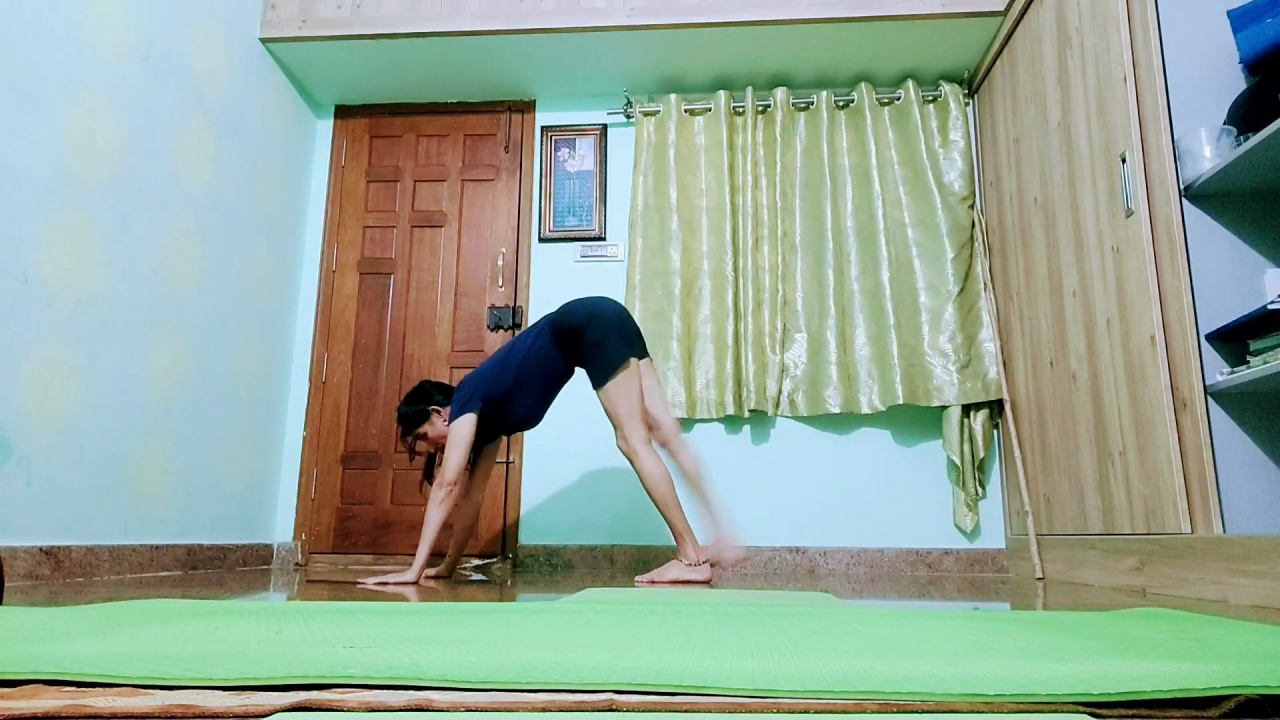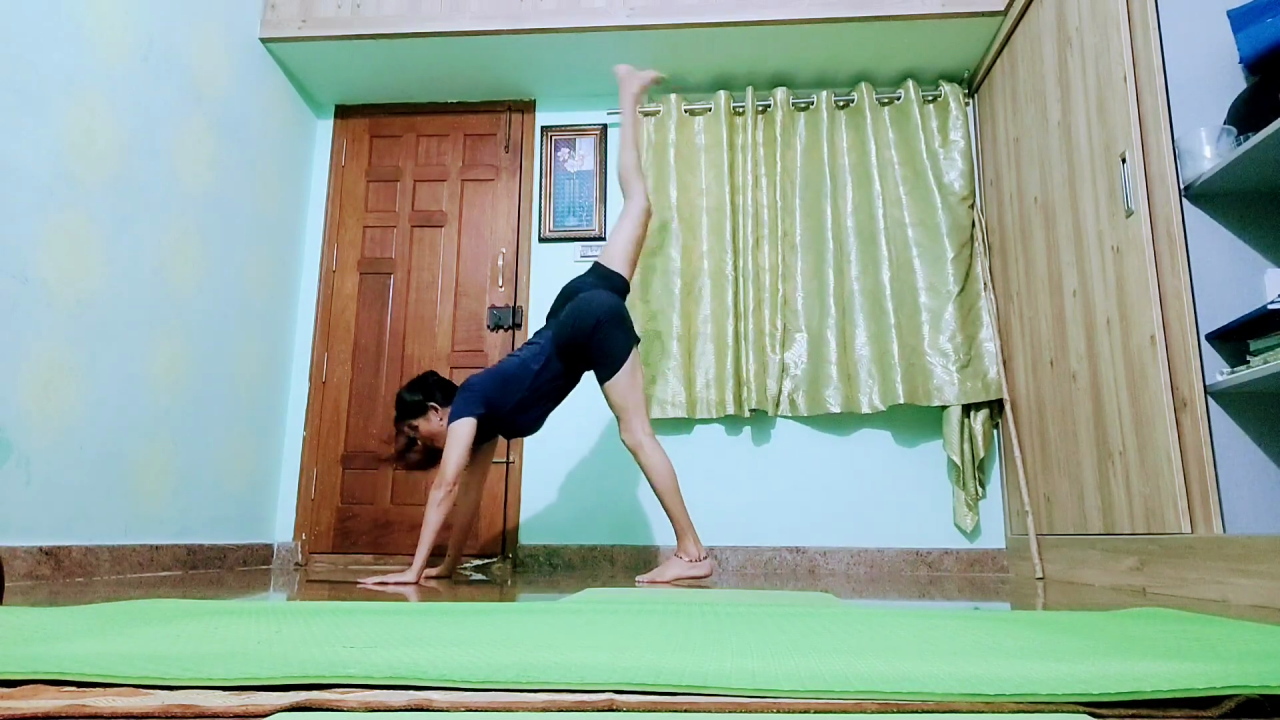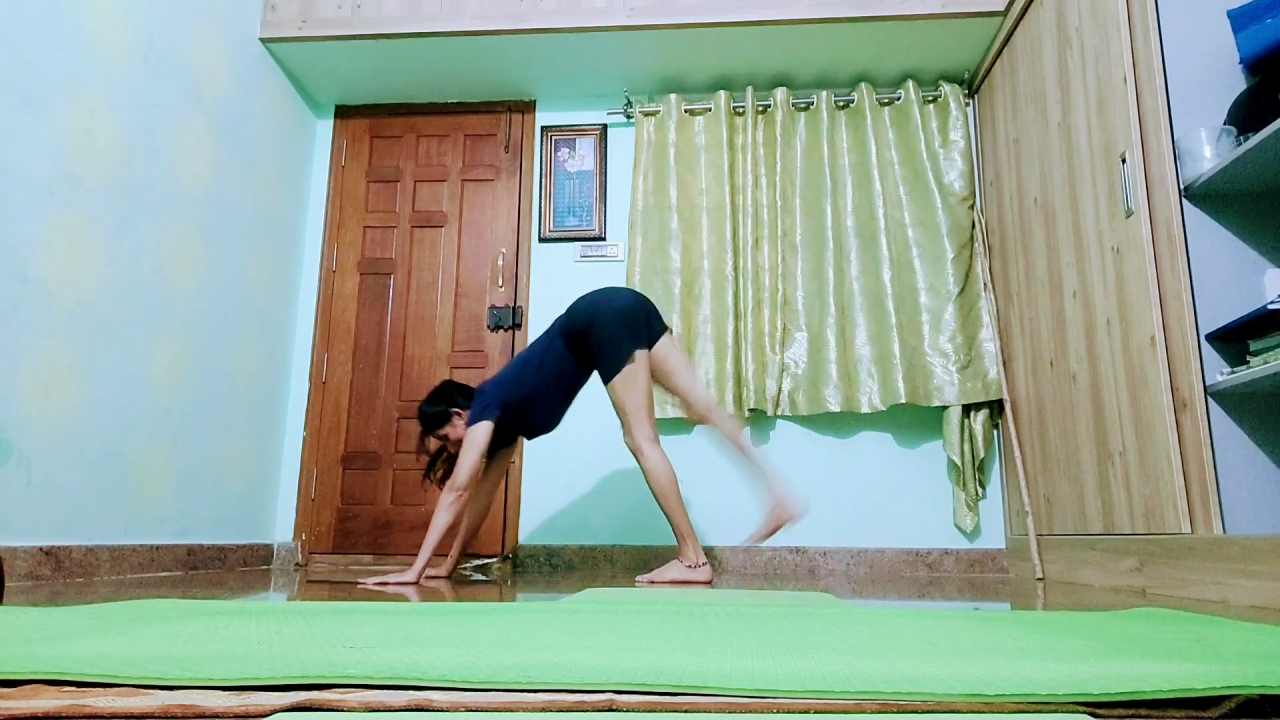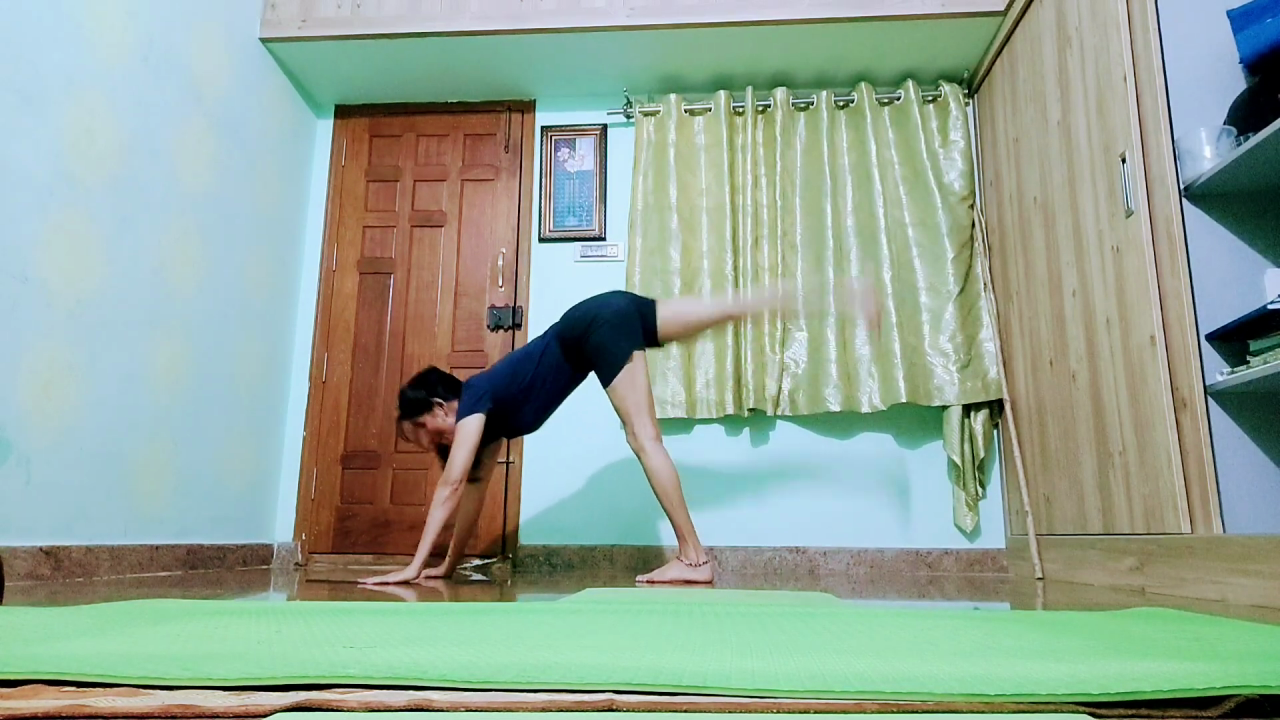
dt=0.5s
person 1, frame 1
left shoulder: (466, 407)
right shoulder: (479, 415)
left elbow: (449, 488)
right elbow: (473, 488)
left wrist: (416, 571)
right wrist: (449, 564)
left hip: (595, 325)
right hip: (592, 325)
left knee: (636, 443)
right knee: (666, 433)
left ankle: (693, 557)
right ankle: (720, 541)
person 1, frame 2
left shoulder: (467, 408)
right shoulder: (481, 413)
left elbow: (446, 488)
right elbow: (469, 489)
left wrist: (416, 569)
left hip: (593, 322)
right hip: (584, 307)
left knee: (636, 435)
right knee: (636, 207)
left ankle: (692, 553)
person 1, frame 3
left shoulder: (484, 409)
right shoulder: (518, 412)
left elbow: (457, 490)
right elbow: (482, 494)
left wrist: (417, 570)
right wrist: (451, 564)
left hip: (604, 320)
right hip: (617, 312)
left knee: (641, 440)
right knee: (701, 406)
left ankle: (693, 558)
right ankle: (776, 493)
person 1, frame 4
left shoulder: (474, 401)
right shoulder: (489, 411)
left elbow: (451, 485)
right elbow: (474, 483)
left wrist: (414, 567)
right wrist: (447, 564)
left hip: (600, 326)
right hip: (607, 317)
left knee: (643, 437)
right knee: (731, 307)
left ankle: (693, 556)
right ankle: (846, 299)
